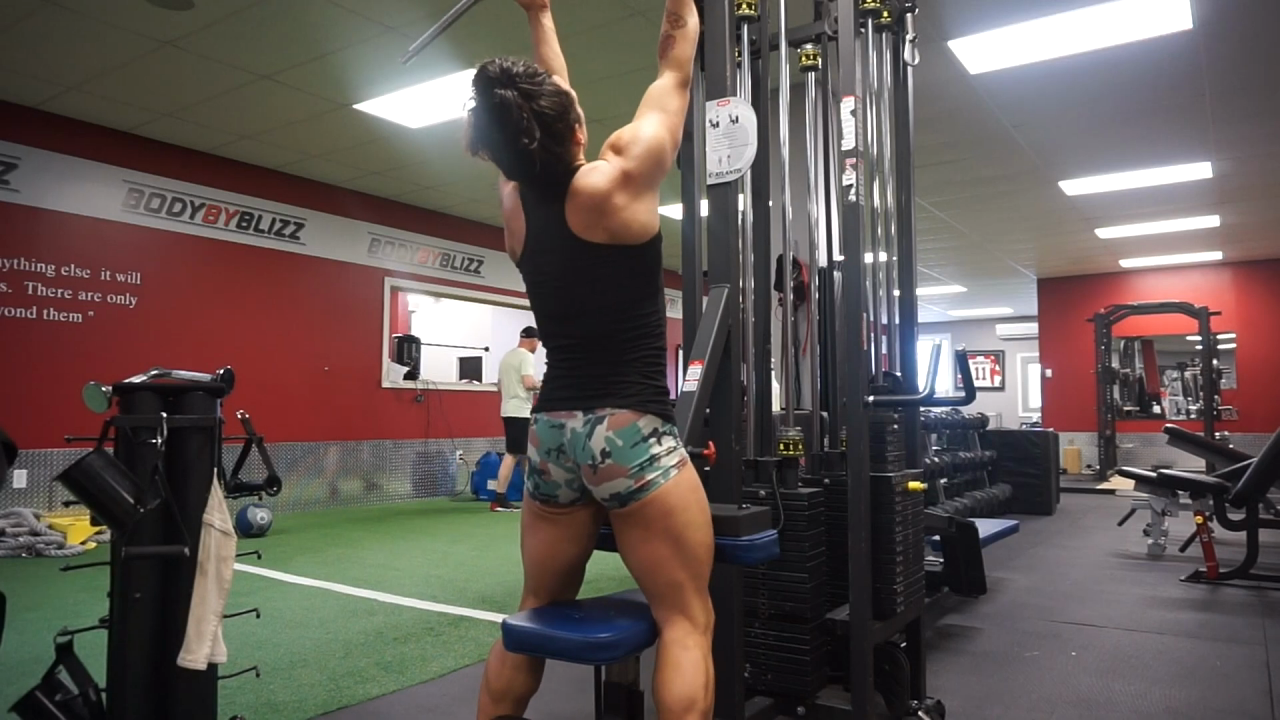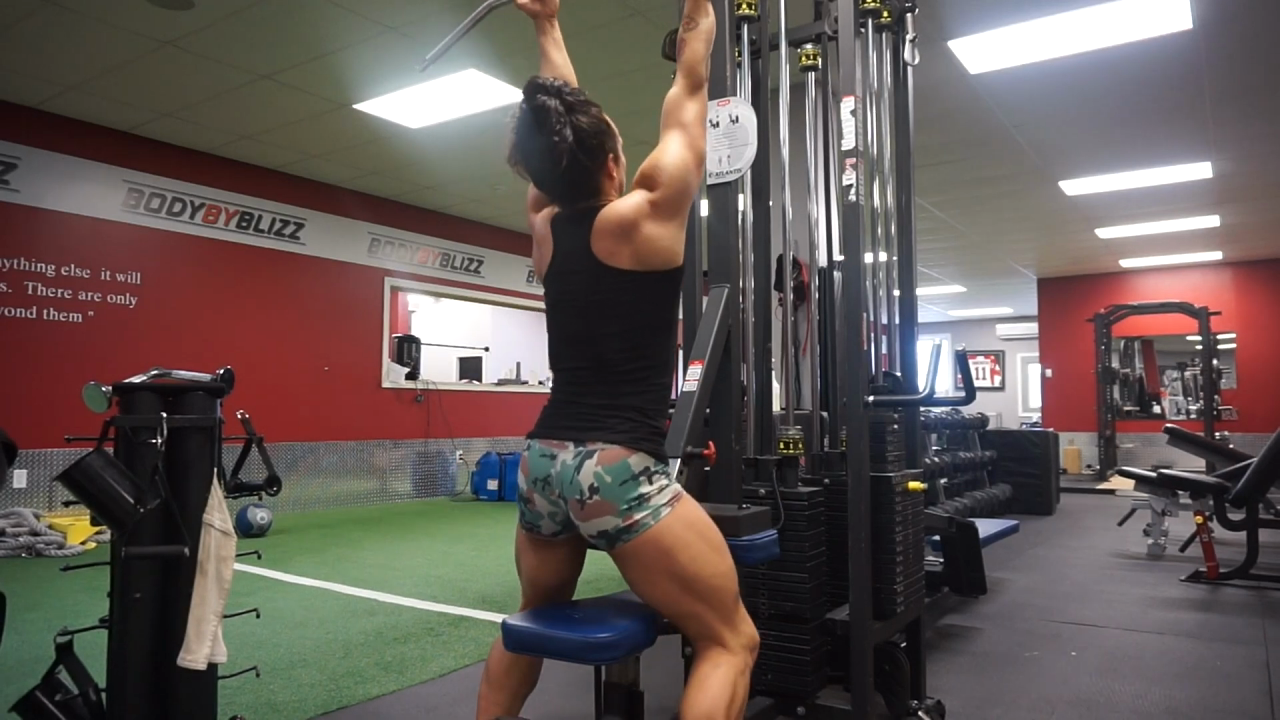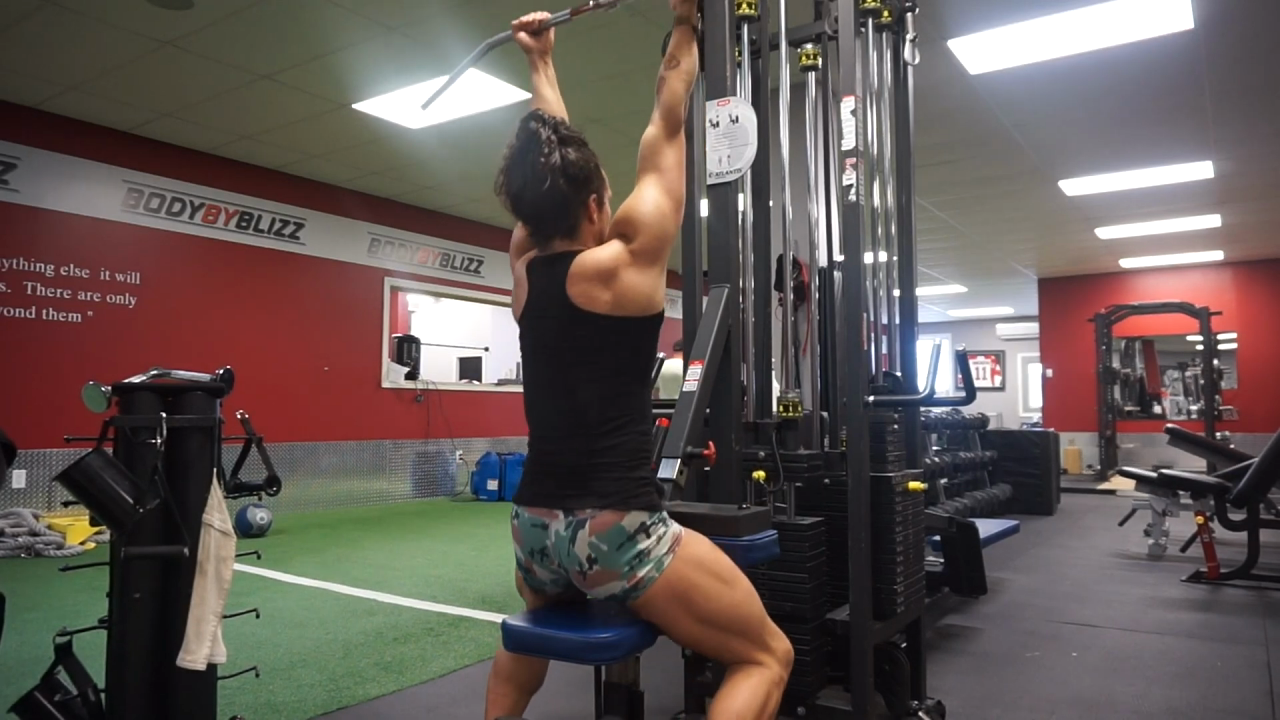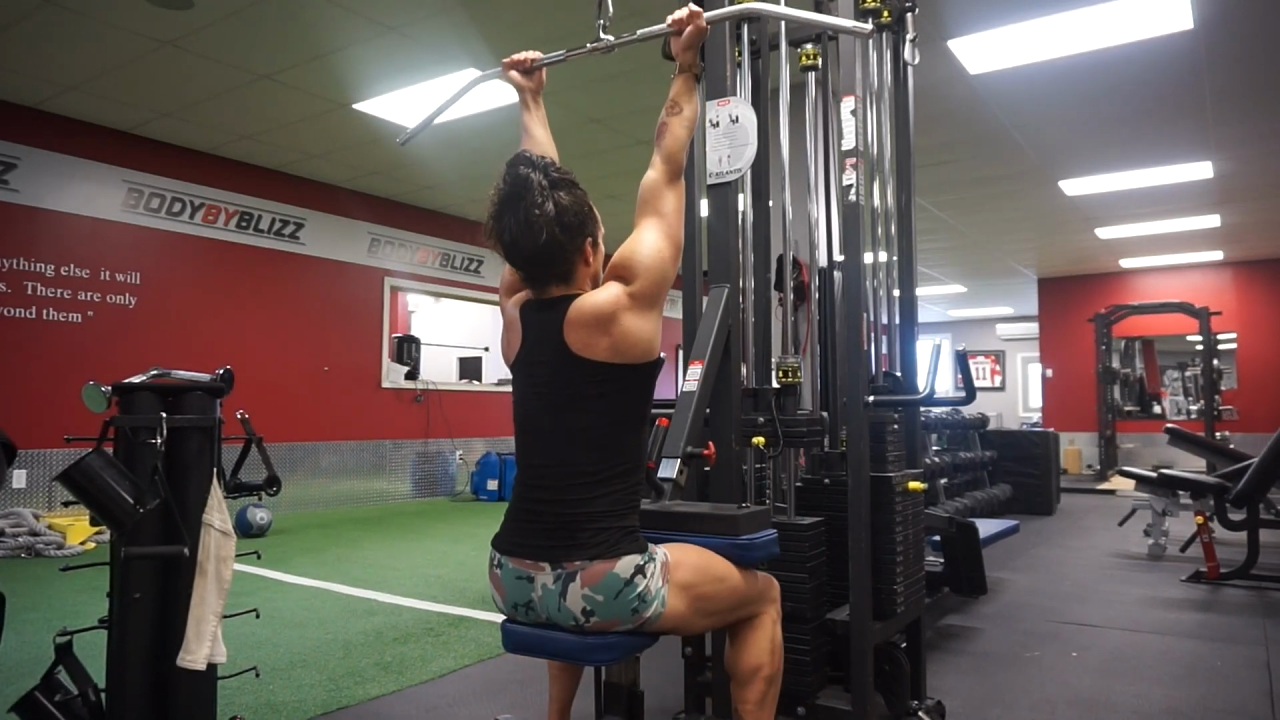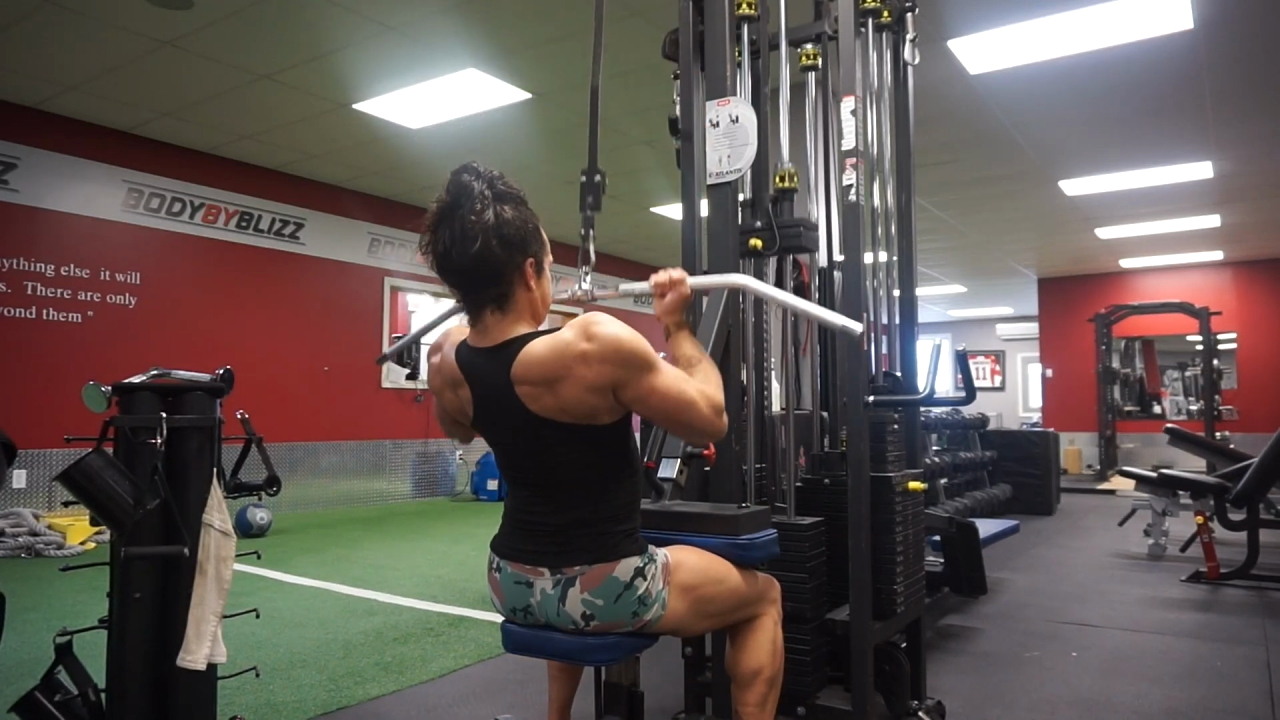
dt=1s
person 1, frame 1
left shoulder: (516, 201)
right shoulder: (615, 182)
left elbow: (549, 100)
right elbow: (675, 71)
left hip: (554, 433)
right hip: (632, 432)
left knee: (536, 616)
right knee: (687, 624)
person 1, frame 2
left shoulder: (544, 225)
right shoulder: (644, 214)
left elbow: (562, 118)
right elbow: (691, 83)
left hip: (544, 462)
right hip: (621, 468)
left knee: (534, 619)
right knee: (730, 642)
person 1, frame 3
left shoulder: (524, 265)
right shoulder: (622, 264)
left elbow: (548, 162)
right elbow: (666, 132)
left wrist: (540, 61)
left hip: (536, 524)
right hip: (615, 528)
right knee: (766, 657)
person 1, frame 4
left shoulder: (516, 309)
right shoulder: (622, 307)
left elbow: (538, 195)
right elbow: (665, 172)
left wrist: (530, 101)
right wrist: (687, 68)
left hip: (513, 579)
right hip: (598, 584)
right knee: (761, 595)
person 1, frame 5
left shoulder: (445, 361)
right shoulder: (591, 346)
right elbow: (710, 419)
right wrist: (678, 328)
left hip: (512, 585)
right hip: (602, 588)
right knee: (762, 597)
